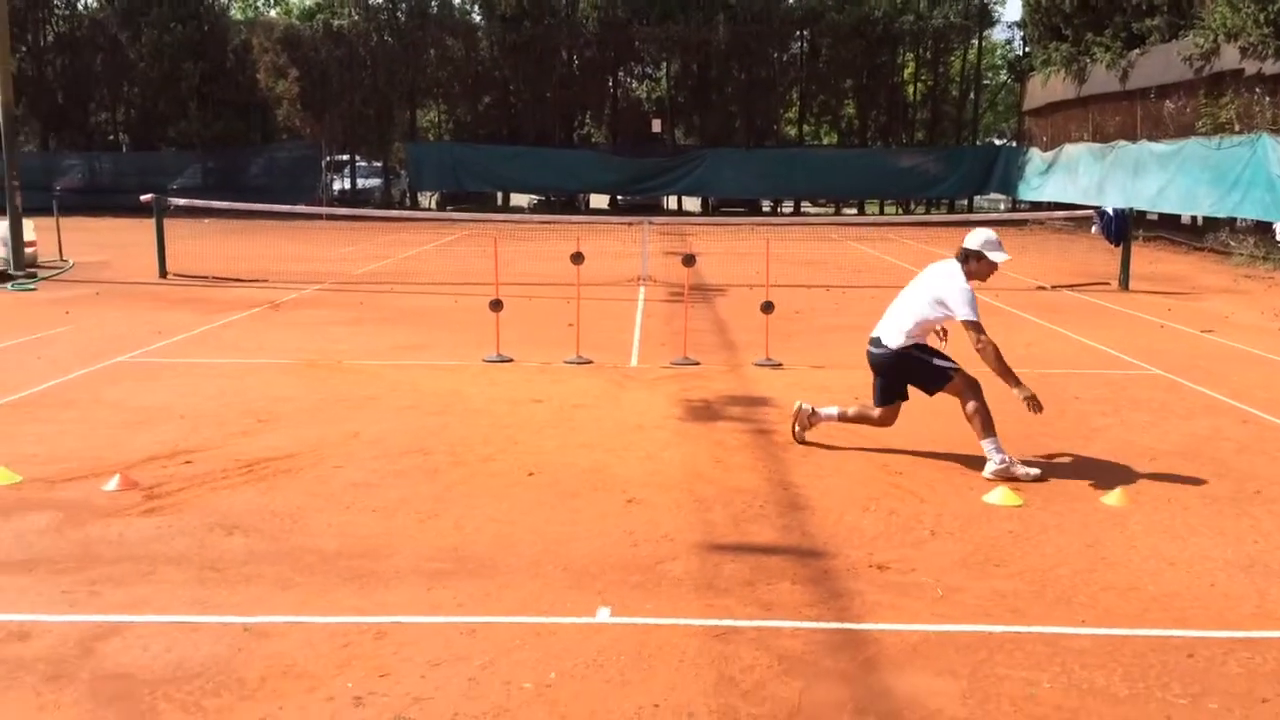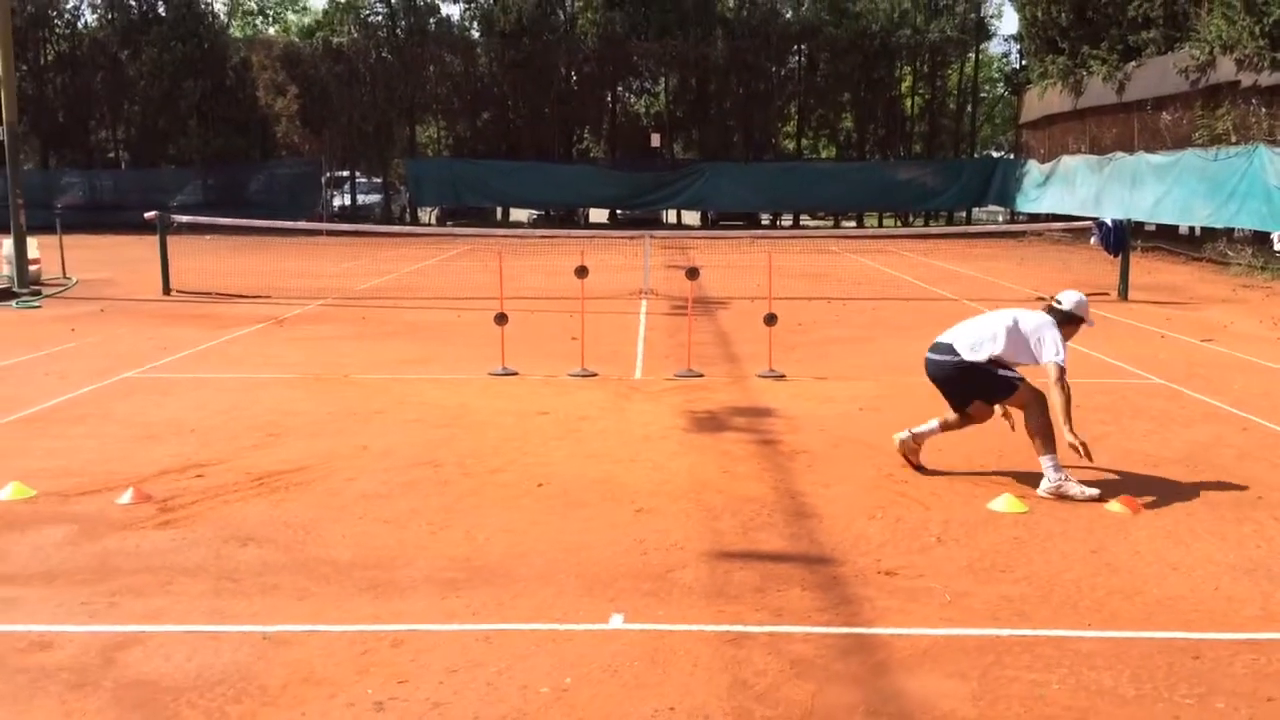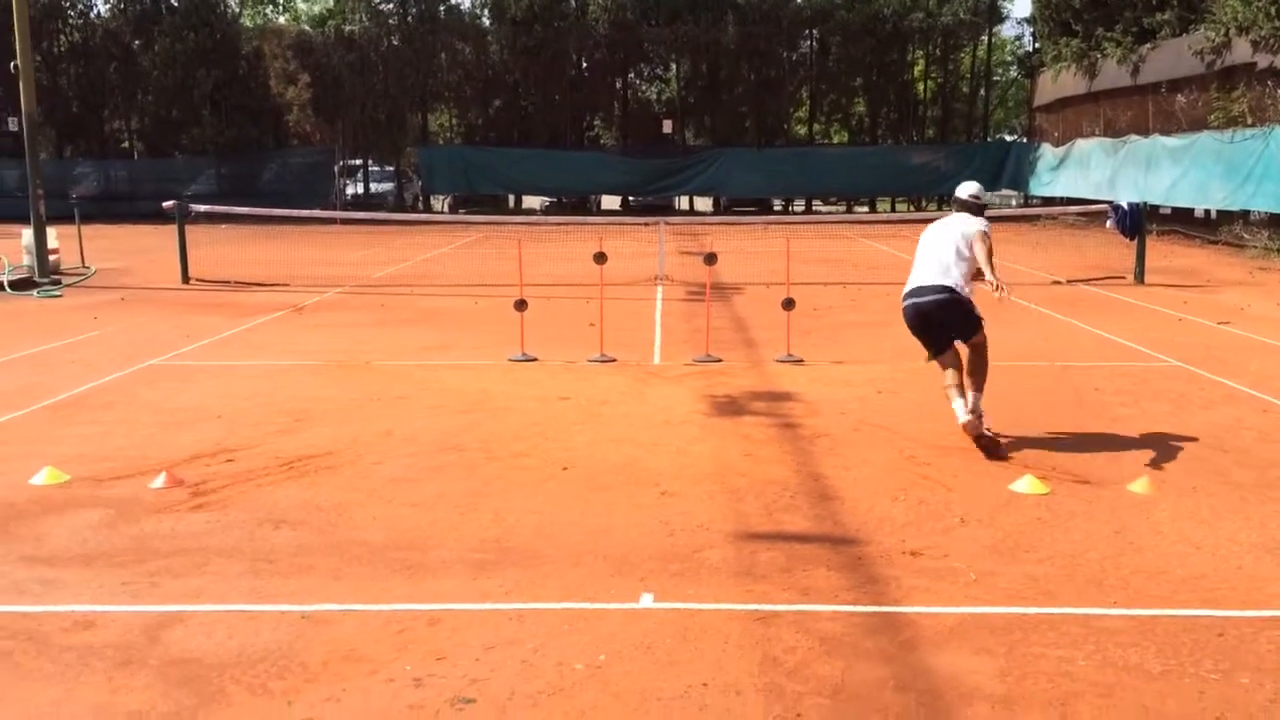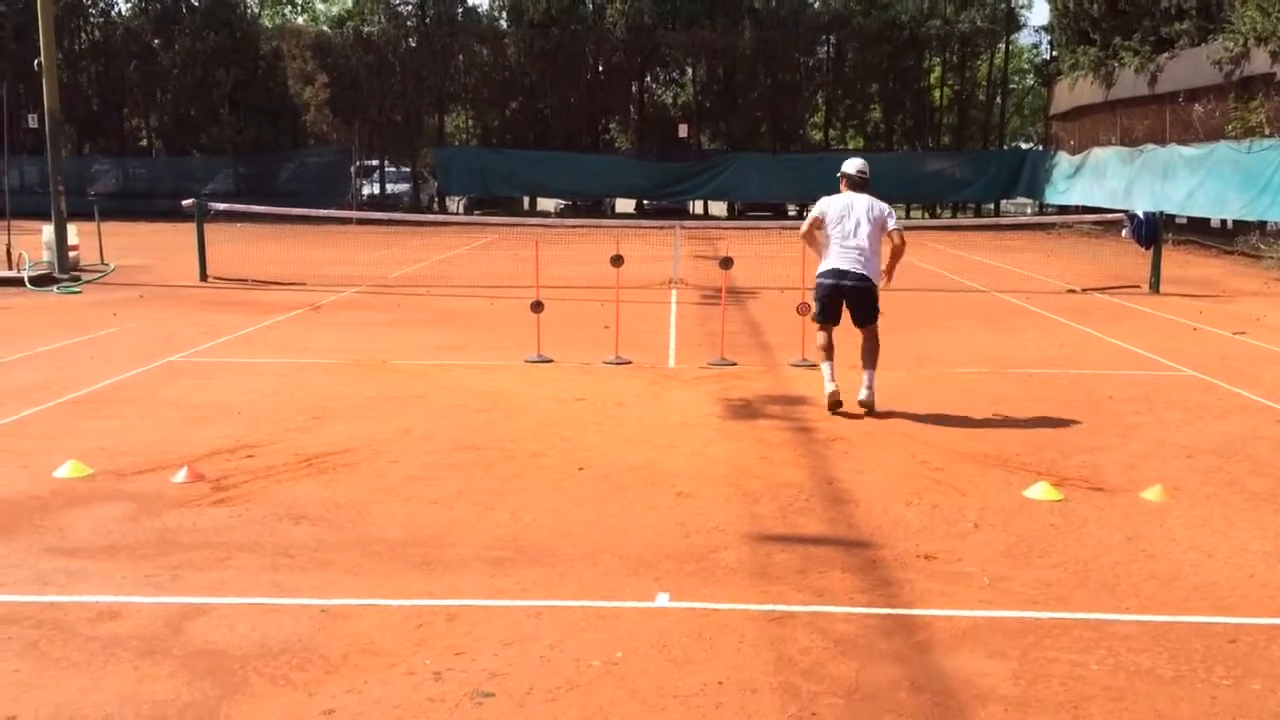
dt=0.4s
person 1, frame 1
left shoulder: (945, 267)
right shoulder: (960, 288)
right elbow: (981, 343)
right wrist: (1018, 386)
left hip: (882, 346)
right hip: (898, 348)
left knee: (882, 417)
right knee: (970, 389)
left ankle: (811, 413)
right ankle: (997, 461)
person 1, frame 2
left shoulder: (1013, 317)
right shoulder: (1052, 334)
right elbow: (1057, 383)
left wrist: (1002, 400)
right wrist: (1068, 430)
left hip: (936, 355)
right hip: (958, 360)
left knee: (980, 411)
right knee: (1035, 403)
left ankle: (914, 436)
right ankle: (1054, 481)
person 1, frame 3
left shoulder: (932, 228)
right shoulder: (977, 224)
right elbow: (982, 240)
right wrist: (990, 273)
left hip: (912, 299)
right hip: (949, 299)
left knee: (949, 364)
right knee: (978, 345)
left ankle: (966, 417)
right ankle: (973, 413)
person 1, frame 4
left shoulder: (828, 202)
right shoulder: (881, 207)
left elbow: (805, 233)
right elbow: (899, 242)
right wrist: (890, 268)
left hip: (830, 276)
right hip: (865, 278)
left knee: (825, 331)
right knee: (870, 333)
left ankle: (830, 385)
right ankle: (867, 391)
